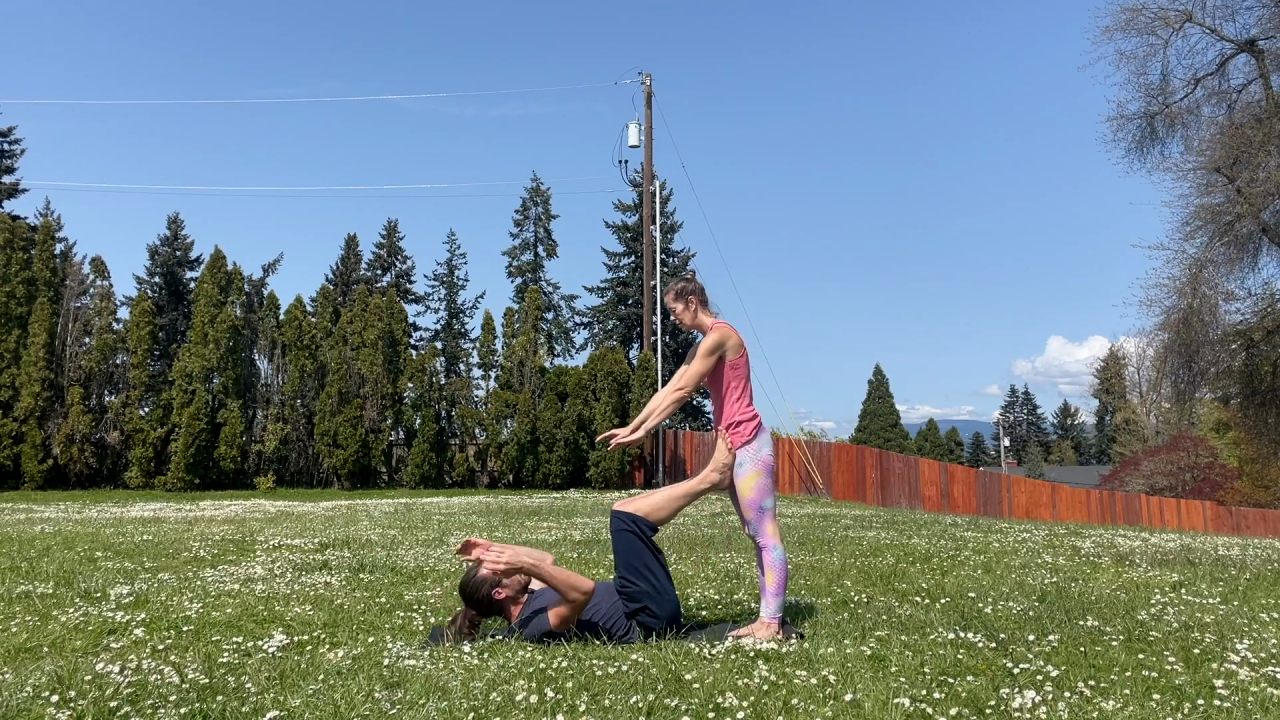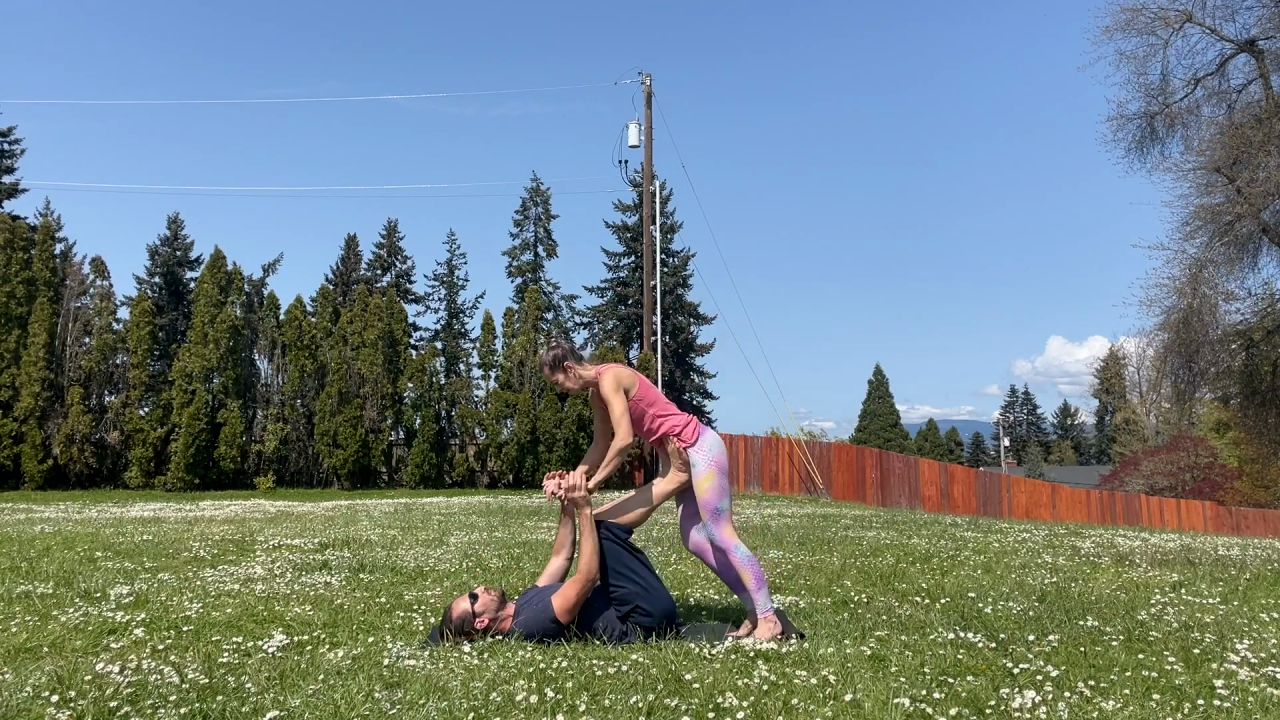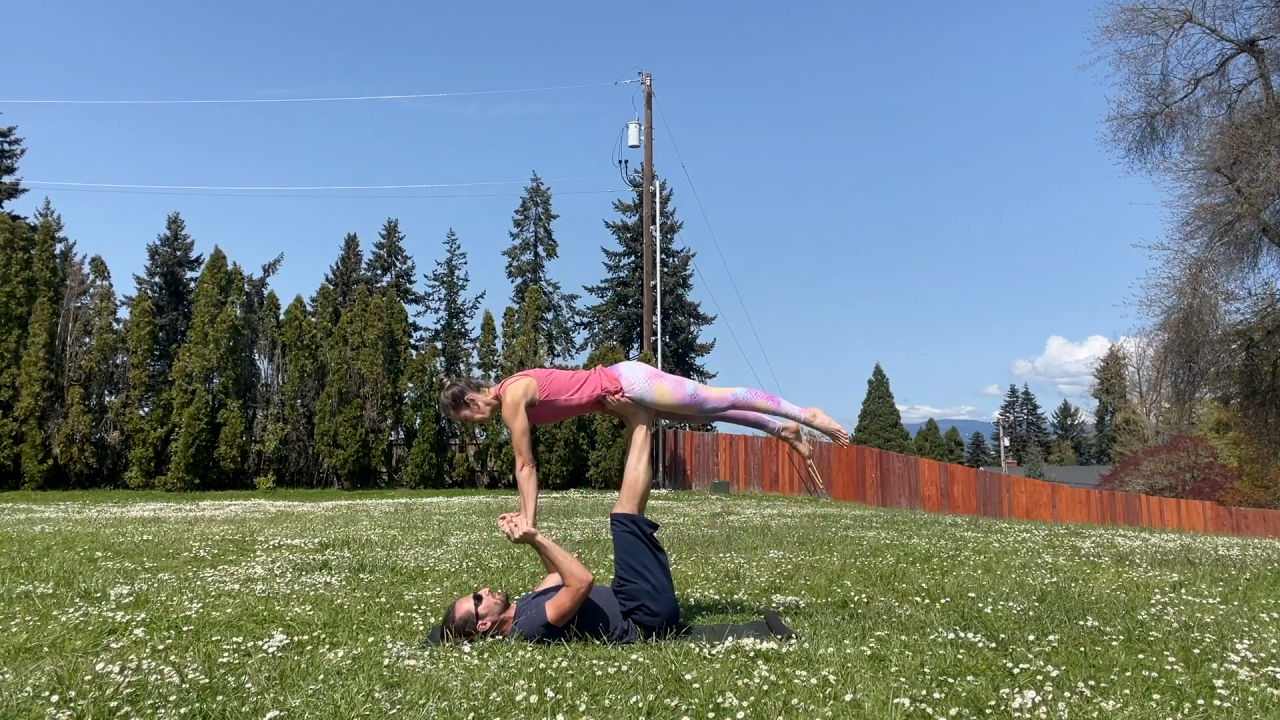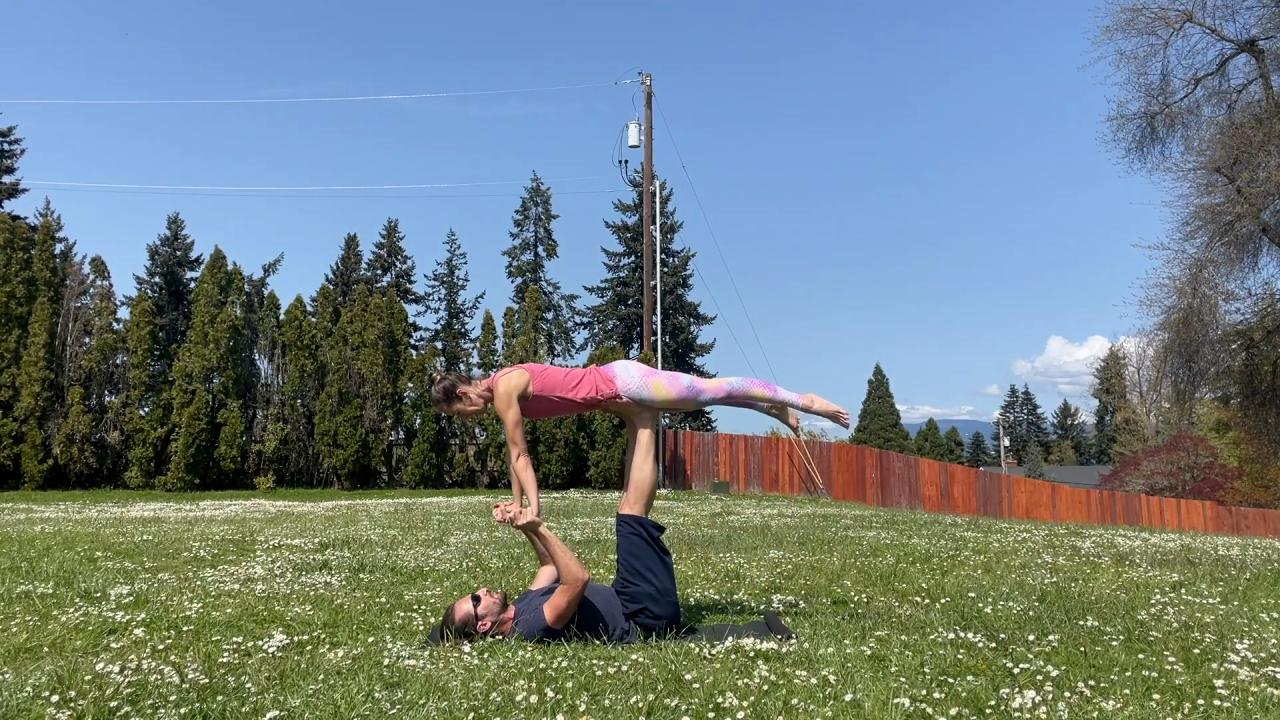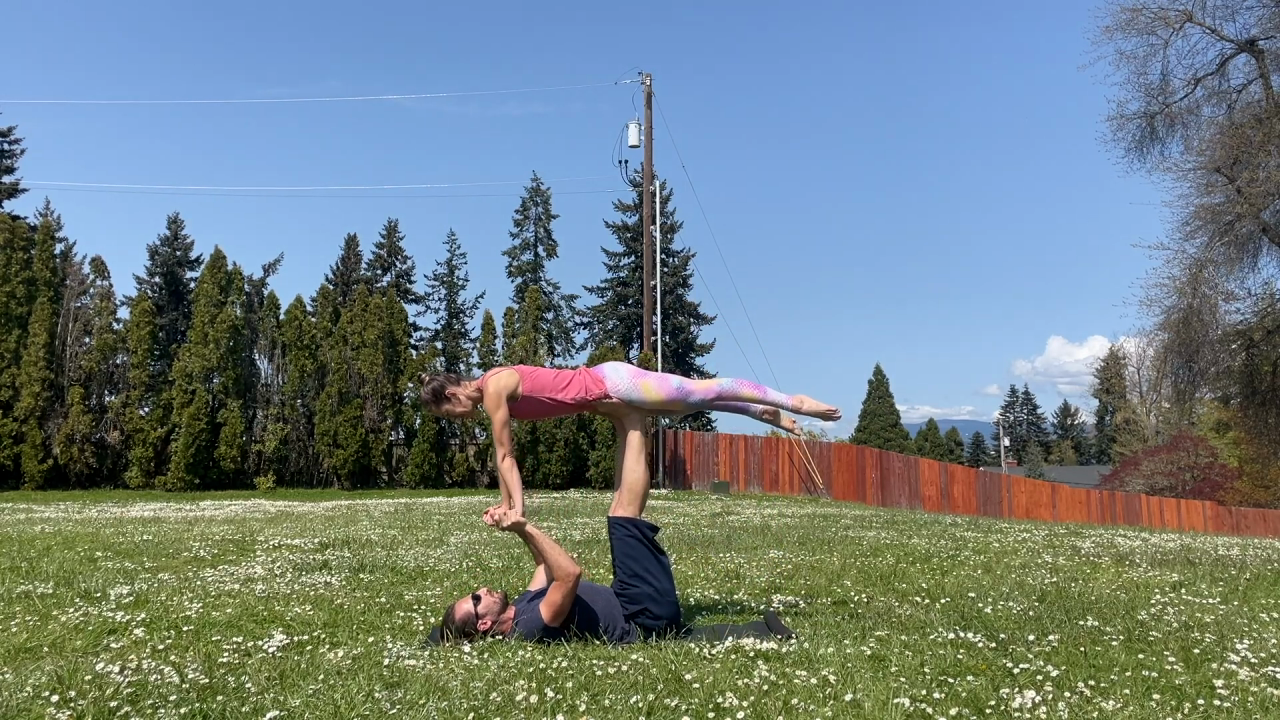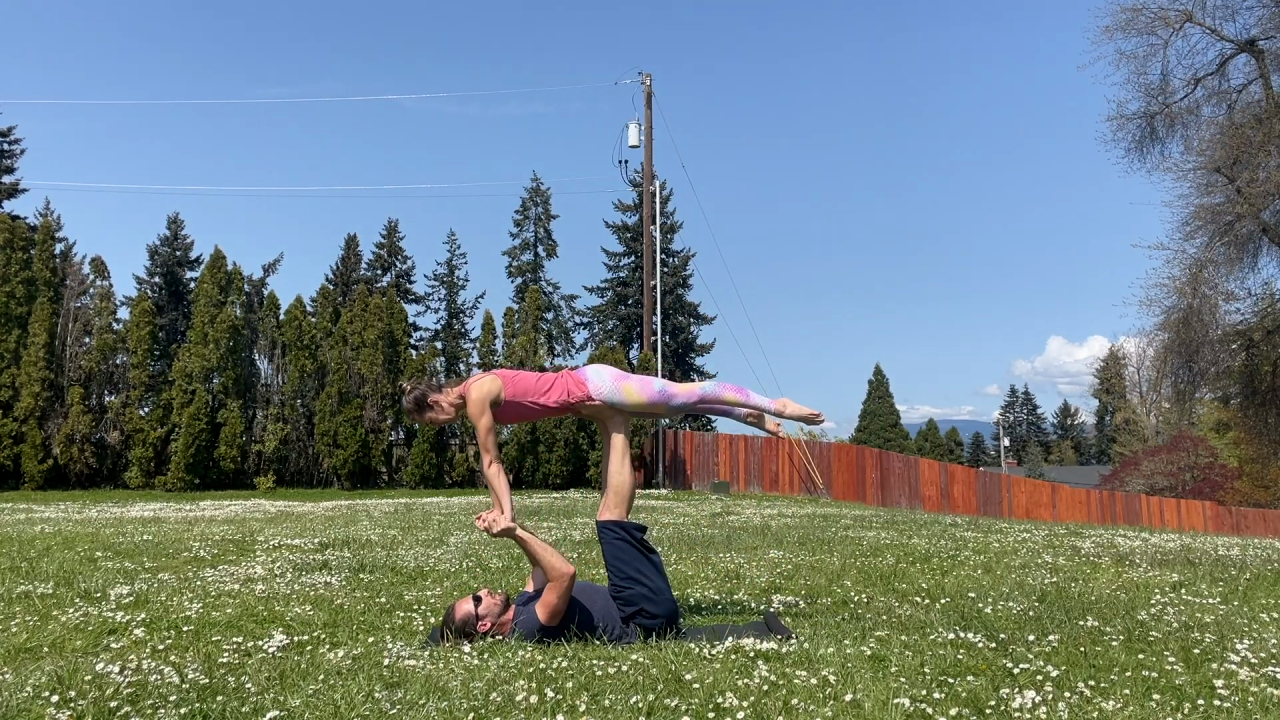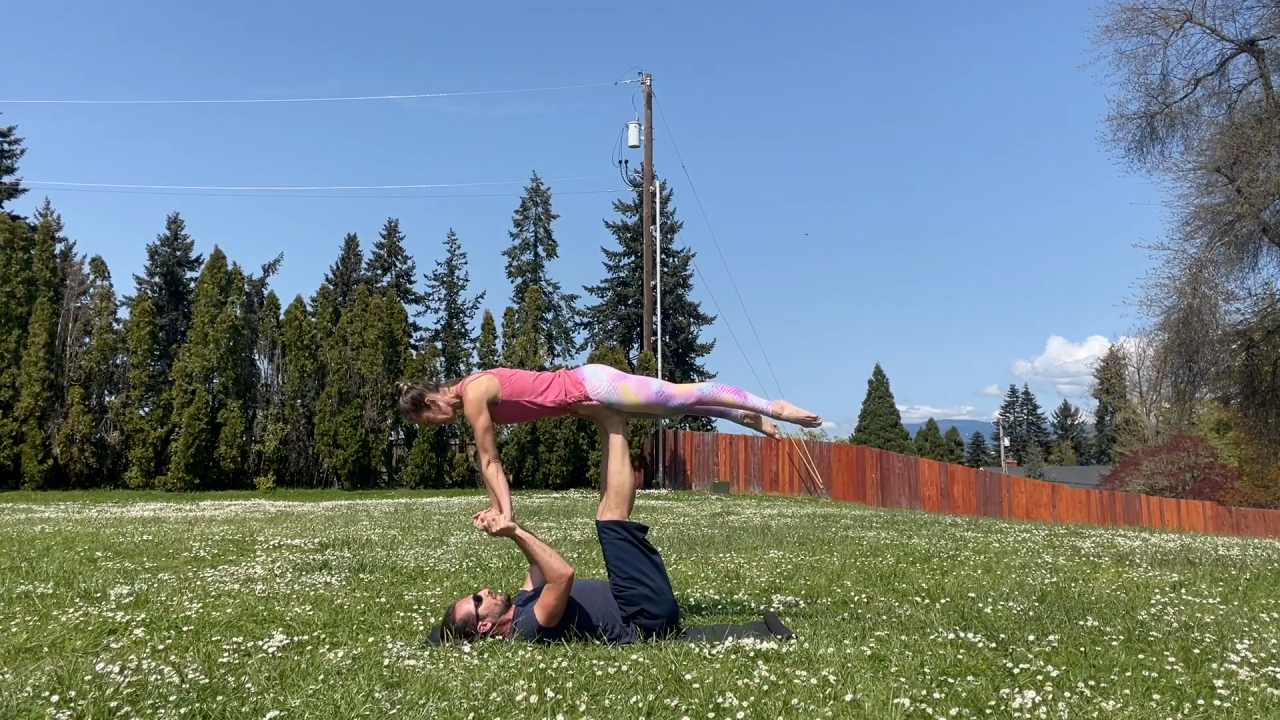
dt=0.7s
person 1, frame 1
left shoulder: (720, 335)
right shoulder: (703, 345)
left elbow: (682, 392)
right elbow: (667, 389)
left wrist: (643, 433)
right wrist: (630, 427)
left hip: (748, 443)
right hip: (735, 446)
left knee: (766, 534)
right knee: (756, 534)
left ankle: (772, 622)
right ankle: (766, 618)
person 1, frame 2
left shoulder: (610, 379)
right shoulder: (595, 392)
left elbow: (624, 441)
right elbow: (602, 443)
left wrist: (592, 483)
left hip: (699, 447)
right hip: (683, 453)
left knee: (721, 536)
right knee: (696, 541)
left ankle: (767, 618)
right ankle: (755, 611)
person 1, frame 3
left shoulder: (511, 397)
right shoulder: (512, 396)
left elbow: (525, 466)
right elbow: (526, 464)
left wrist: (529, 522)
right wrist: (525, 517)
left hip: (625, 385)
right hip: (621, 391)
left knee: (720, 401)
right knee: (713, 411)
left ankle: (807, 415)
right ankle: (783, 429)
person 1, frame 4
left shoulder: (504, 388)
right shoulder: (504, 392)
left elbow: (521, 455)
right elbow: (517, 454)
left wrist: (535, 509)
right wrist: (517, 503)
left hip: (620, 385)
right hip: (615, 393)
left knee: (713, 390)
right knee: (706, 395)
left ankle: (802, 401)
right ankle: (772, 408)
person 1, frame 5
left shoulder: (495, 387)
right shoulder: (493, 394)
left elbow: (504, 455)
right elbow: (505, 455)
left wrist: (518, 508)
right wrist: (508, 504)
left hip: (609, 384)
right hip: (604, 395)
left knee: (701, 393)
right knee: (697, 401)
left ankle: (791, 401)
right ankle: (767, 413)
person 1, frame 6
left shoulder: (476, 394)
right shoulder: (476, 395)
left elbow: (491, 461)
right elbow: (491, 460)
left wrist: (508, 513)
right wrist: (499, 508)
left hip: (592, 387)
right hip: (587, 399)
left knee: (685, 396)
right knee: (680, 405)
left ankle: (775, 405)
right ankle: (751, 415)
person 1, frame 7
left shoulder: (473, 394)
right shoulder: (474, 395)
left elbow: (489, 460)
right elbow: (490, 460)
left wrist: (507, 513)
right wrist: (498, 507)
left hip: (589, 388)
right hip: (584, 396)
left knee: (686, 396)
right knee: (679, 404)
left ankle: (773, 408)
right ankle: (749, 418)
person 2, frame 1
left shoulder: (528, 604)
right shoulder: (536, 626)
left elbow: (547, 560)
right elbow: (585, 589)
left wrist: (494, 550)
right wrist: (528, 566)
left hip: (646, 616)
right hip: (648, 620)
left knee: (628, 513)
right knee: (625, 513)
left ankle: (706, 480)
right ankle: (709, 478)
person 2, frame 2
left shoulder: (526, 604)
right shoulder: (533, 624)
left elbow: (562, 557)
right elbow: (587, 575)
left wrist: (567, 504)
right wrist: (583, 509)
left hip: (645, 619)
right hip: (646, 619)
right knee: (602, 525)
person 2, frame 3
left shoulder: (522, 610)
right shoulder: (530, 627)
left elbow: (560, 574)
right elbow: (582, 582)
left wrist: (530, 537)
right wrist: (536, 538)
left hip: (647, 620)
right hip: (645, 618)
right knee: (625, 513)
person 2, frame 4
left shoulder: (524, 607)
right shoulder: (532, 627)
left elbow: (551, 564)
right elbow: (578, 578)
left wrist: (526, 528)
right wrist: (537, 527)
left hip: (645, 621)
right hip: (646, 619)
right knee: (631, 513)
person 2, frame 5
left shoulder: (523, 608)
right shoulder: (531, 627)
left elbow: (546, 563)
right elbow: (570, 573)
left wrist: (519, 529)
right wrist: (525, 527)
left hip: (647, 622)
right hip: (648, 618)
right knee: (623, 514)
person 2, frame 6
left shoulder: (521, 607)
right shoulder: (529, 628)
left elbow: (544, 567)
right elbow: (565, 573)
left wrist: (513, 531)
right wrist: (517, 533)
left hip: (647, 622)
right hip: (645, 620)
right knee: (611, 517)
person 2, frame 7
left shoulder: (521, 607)
right shoulder: (530, 627)
left elbow: (542, 564)
right elbow: (563, 574)
left wrist: (512, 532)
right wrist: (516, 531)
left hip: (648, 622)
right hip: (646, 617)
right knee: (611, 517)
